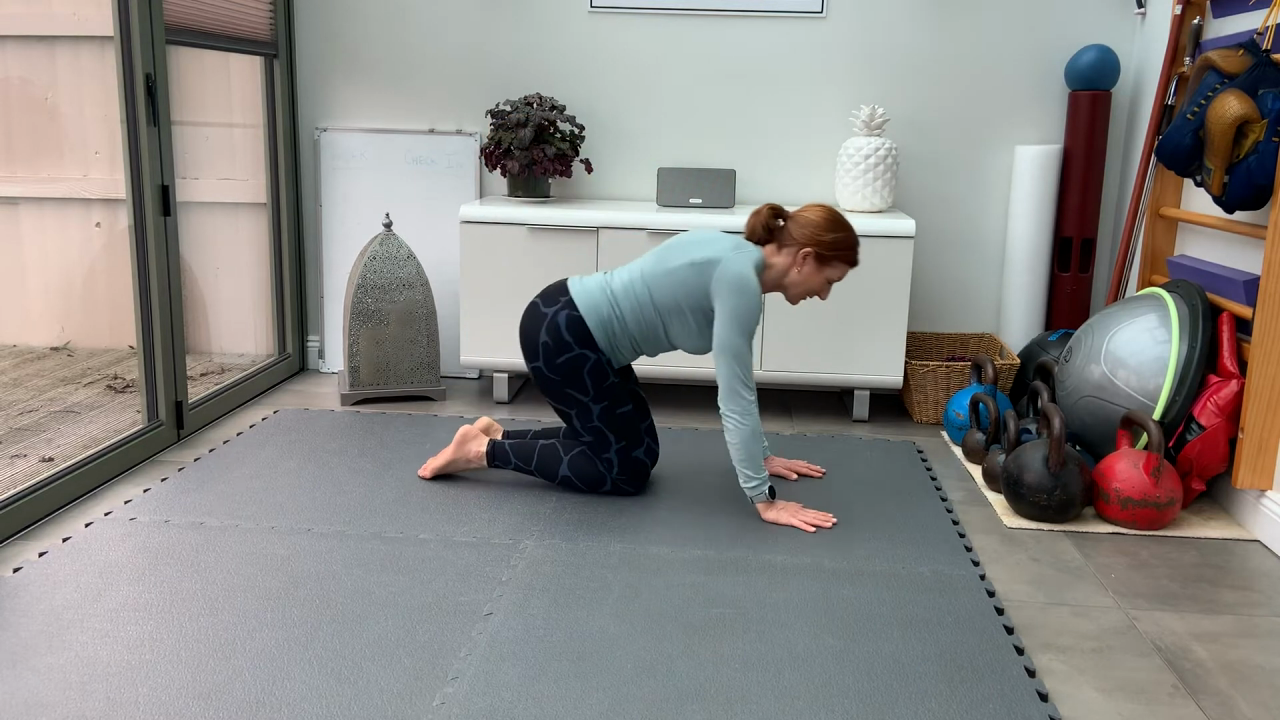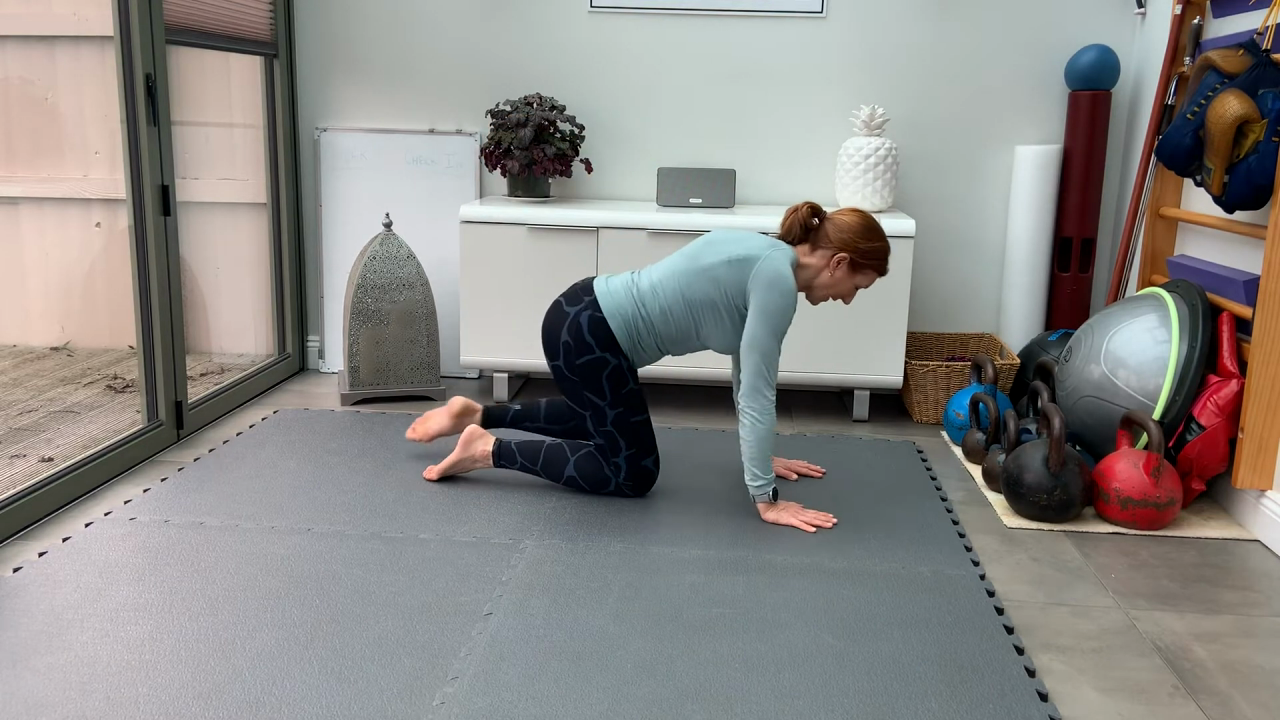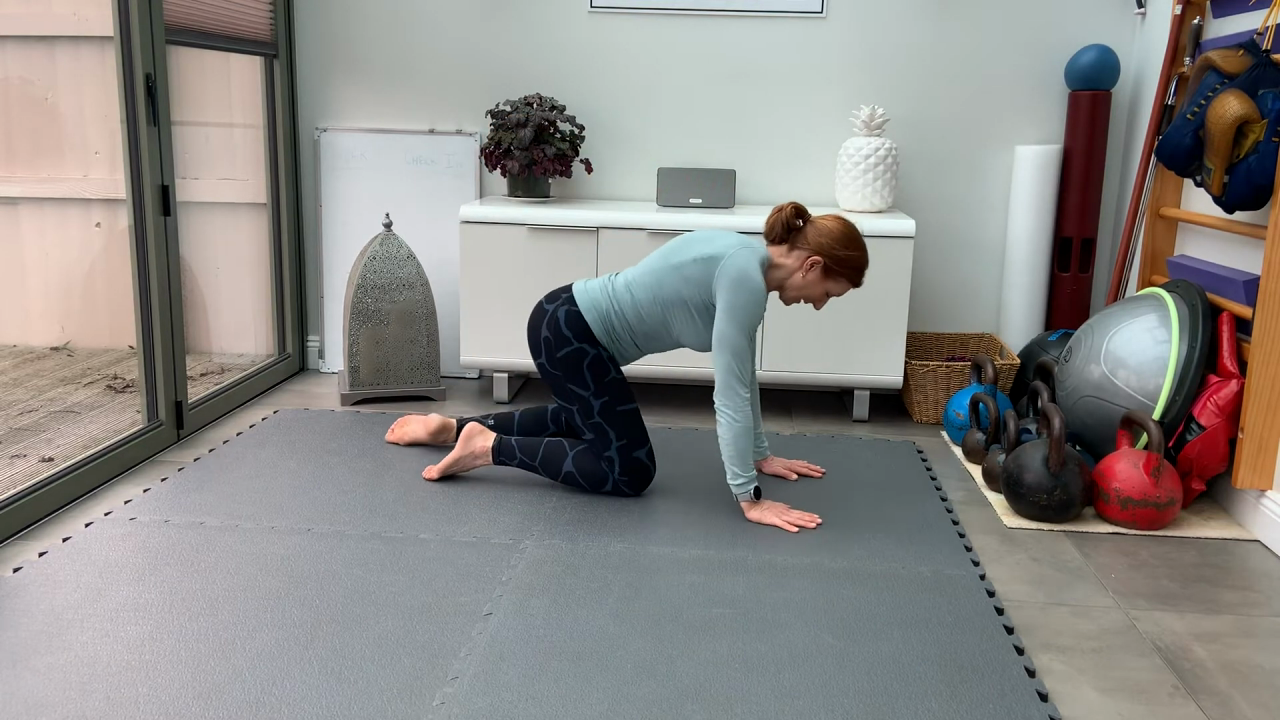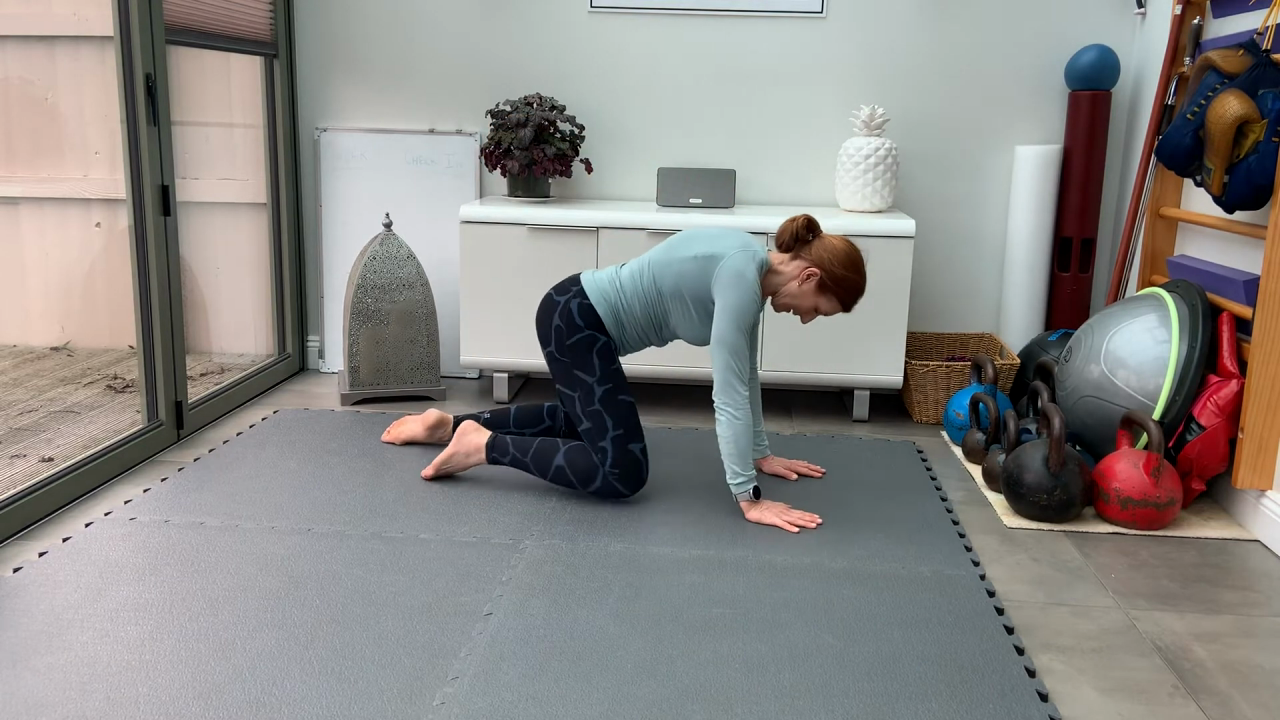
dt=0.4s
person 1, frame 1
left shoulder: (740, 263)
right shoulder: (739, 277)
left elbow: (739, 380)
right elbow: (735, 397)
left wrist: (761, 456)
right wrist: (764, 499)
left hip: (577, 327)
right hip: (562, 334)
left knee: (637, 449)
right knee: (627, 471)
left ankle: (499, 434)
right ankle: (484, 451)
person 1, frame 2
left shoulder: (765, 259)
right shoulder: (777, 279)
left elbow: (745, 376)
right elbow: (757, 396)
left wrist: (762, 458)
right wrist: (766, 500)
left hip: (590, 318)
right hip: (586, 334)
left knee: (595, 420)
right knee: (632, 472)
left ankle: (477, 414)
right ankle: (489, 449)
person 1, frame 3
left shoulder: (747, 261)
right shoulder: (745, 276)
left elbow: (741, 376)
right elbow: (730, 394)
left wrist: (760, 455)
right wrist: (749, 498)
left hip: (572, 324)
right hip: (568, 333)
left knee: (584, 419)
right knee: (630, 470)
left ankle: (454, 427)
right ankle: (488, 448)
person 1, frame 4
left shoulder: (754, 270)
right shoulder: (741, 274)
left elbow: (745, 372)
right elbow: (729, 392)
left wrist: (760, 452)
right wrist: (749, 499)
left hip: (583, 317)
right hip: (575, 319)
left knee: (583, 421)
right knee: (624, 473)
left ankle: (451, 425)
right ankle: (483, 446)
